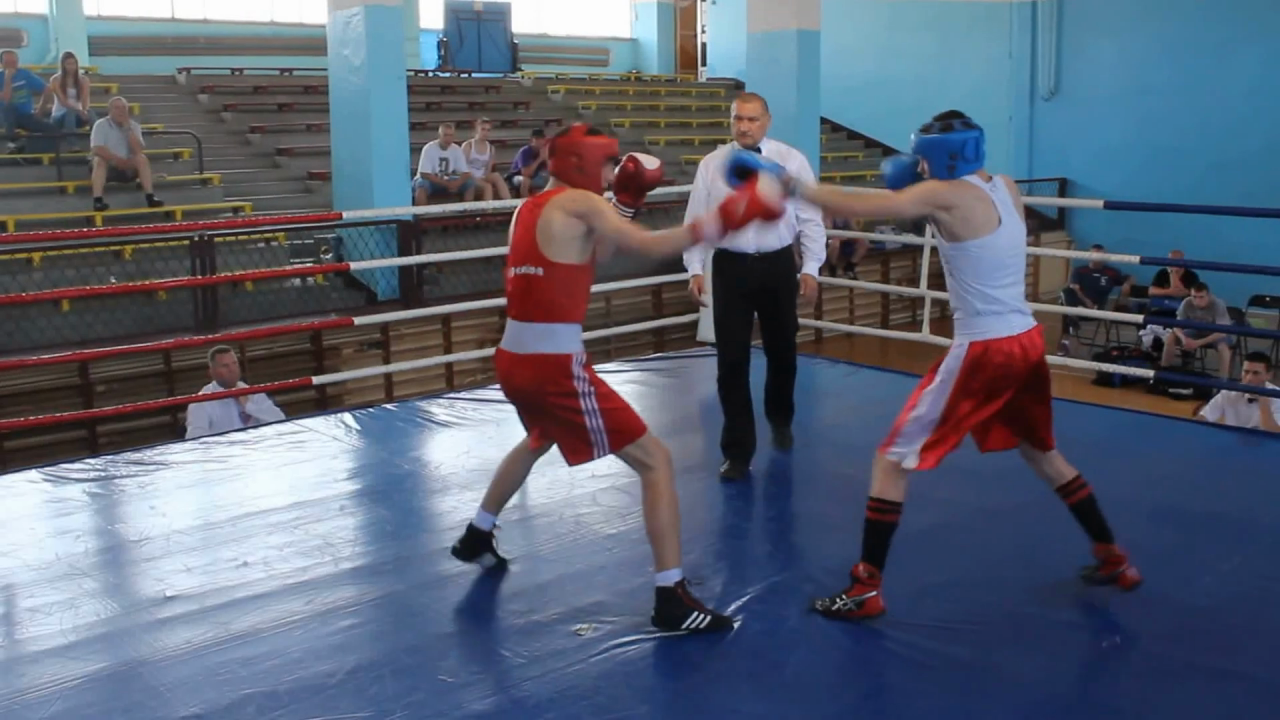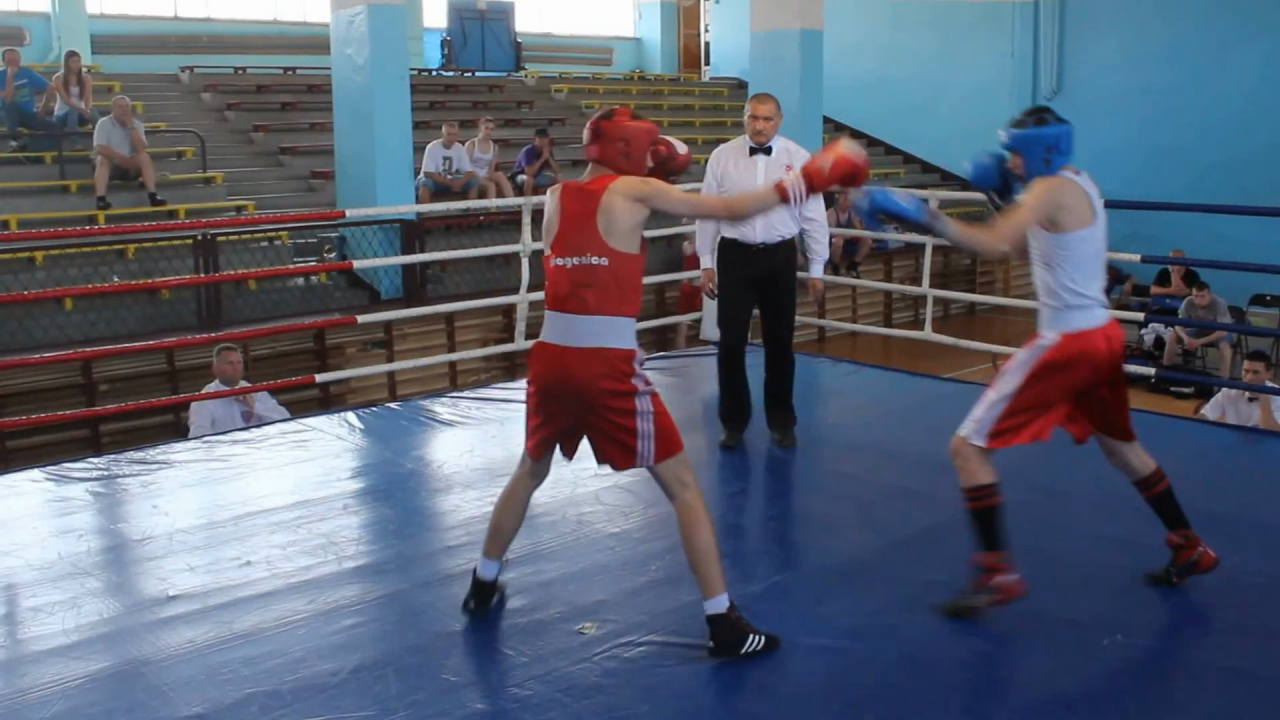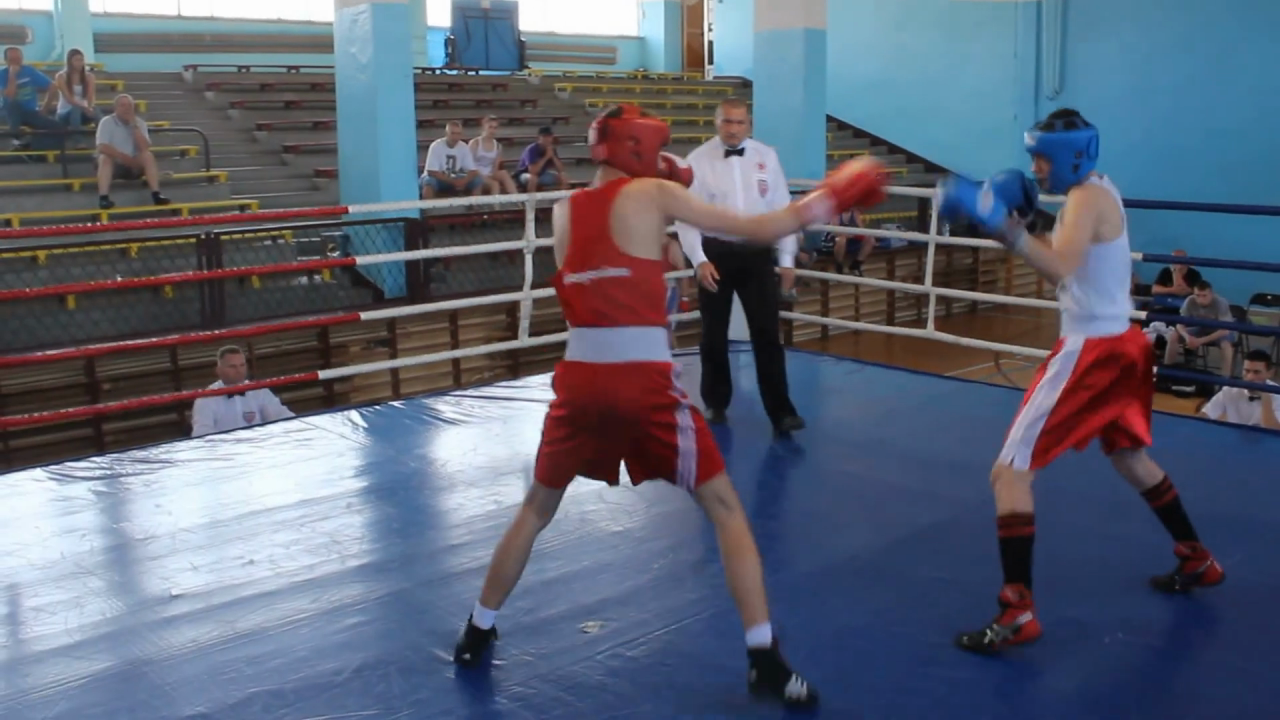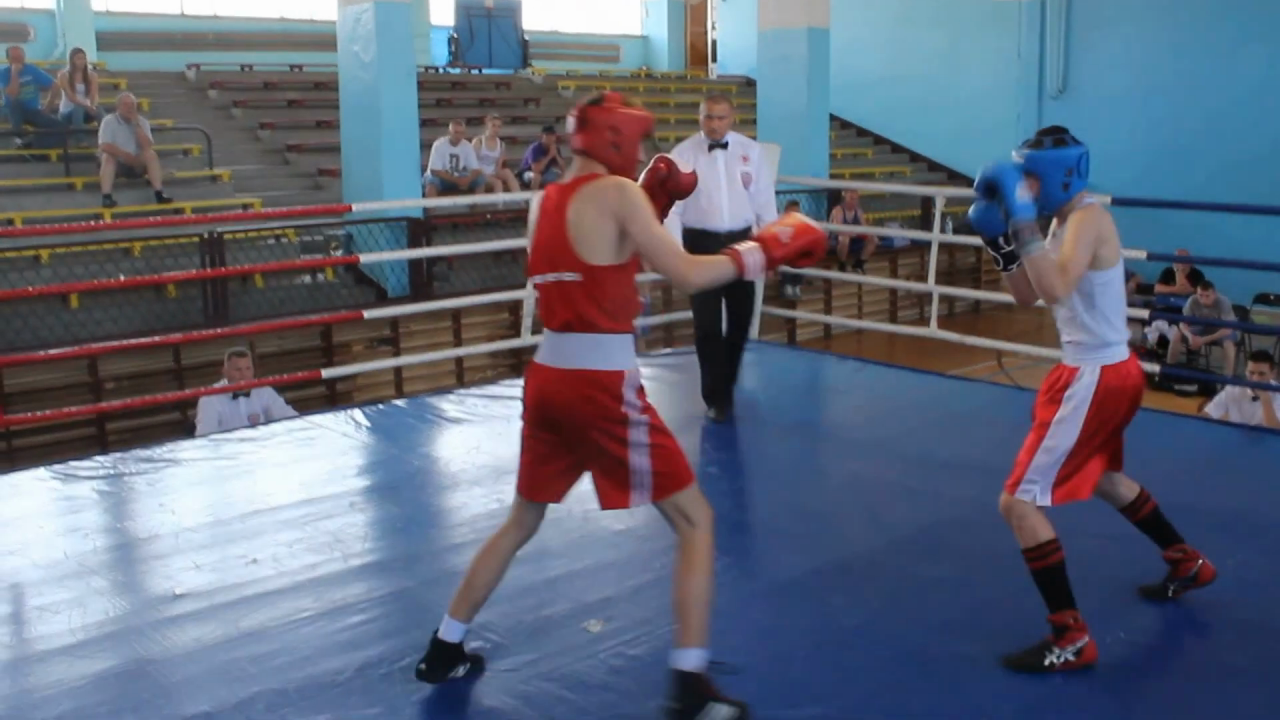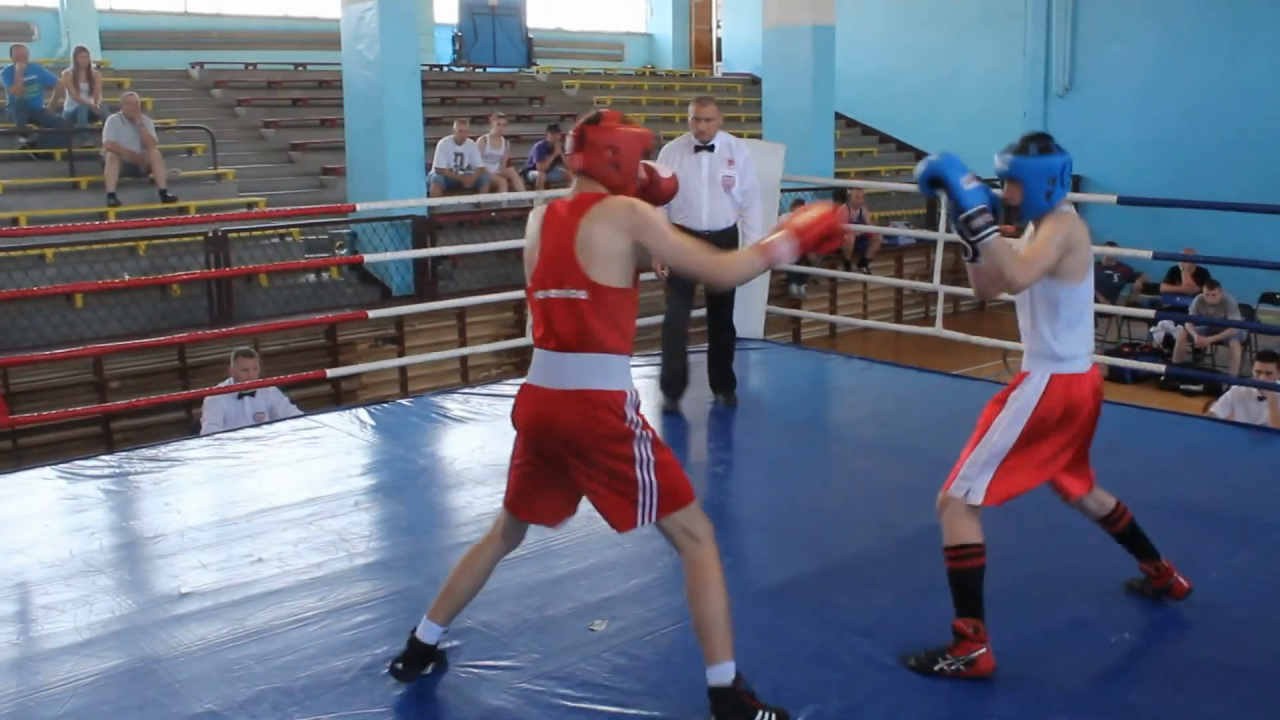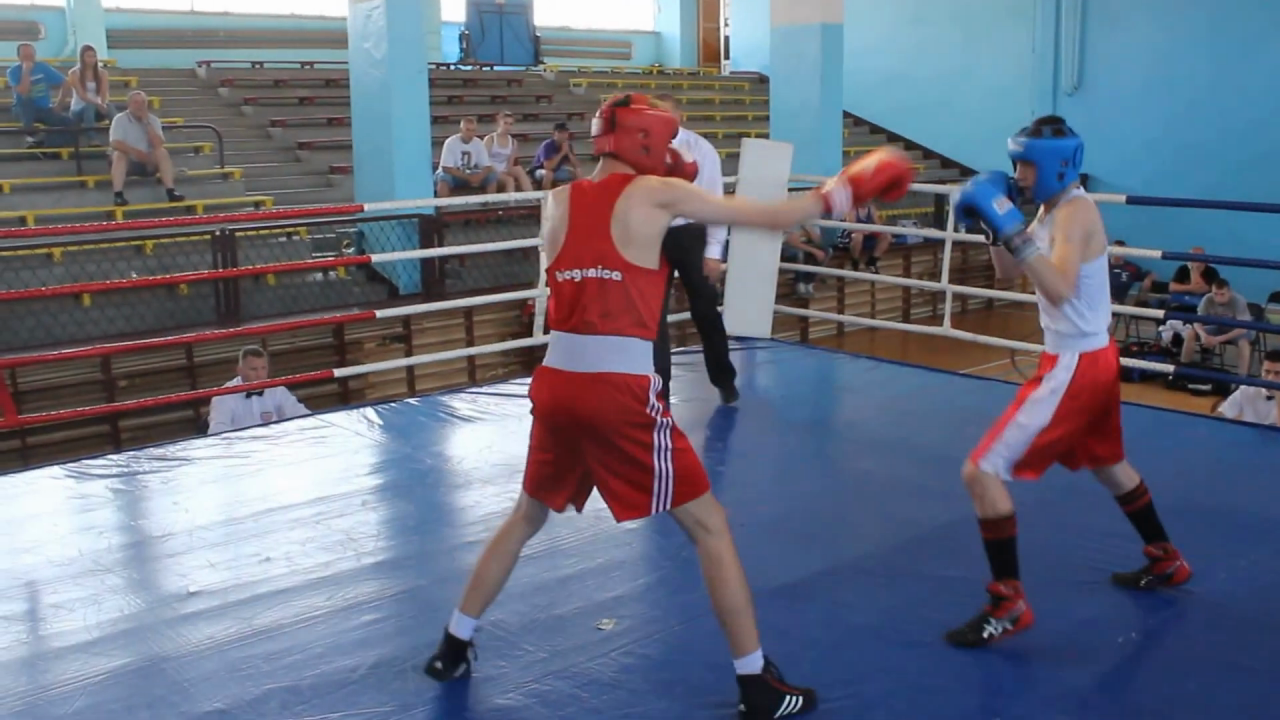
dt=0.4s
person 1, frame 1
left shoulder: (528, 210)
right shoulder: (576, 204)
right elbow: (651, 246)
left wrist: (629, 199)
right wrist: (726, 217)
left hip: (513, 359)
right hip: (557, 365)
left knee: (539, 442)
right knee: (656, 462)
left ankle: (477, 537)
right ankle: (671, 598)
person 1, frame 2
left shoulder: (556, 198)
right shoulder: (634, 190)
right elbow: (731, 209)
right wrist: (811, 177)
left hip: (551, 357)
right hip: (610, 364)
left knee: (531, 471)
right knee: (683, 487)
left ankle: (484, 584)
right ankle: (724, 624)
person 1, frame 3
left shoulder: (564, 209)
right shoulder: (652, 192)
right elbow: (756, 229)
right wrist: (832, 196)
left hip: (580, 377)
right hip: (645, 380)
left knee: (536, 508)
right knee: (726, 511)
left ankle: (477, 634)
right ankle: (767, 661)
person 1, frame 4
left shoulder: (543, 203)
right shoulder: (616, 192)
right elbow: (686, 277)
left wrist: (656, 201)
right wrist: (763, 249)
left hip: (547, 382)
right hip: (604, 389)
left knee: (521, 523)
right knee: (694, 521)
left ankle: (444, 649)
person 1, frame 5
left shoulder: (540, 219)
right shoulder: (627, 215)
right elbow: (719, 273)
right wrist: (789, 240)
left hip: (538, 400)
right hip: (601, 412)
left knee: (504, 535)
right knee: (697, 540)
left ankle: (420, 649)
person 1, frame 6
left shoulder: (558, 202)
right shoulder: (657, 192)
right elbow: (773, 218)
right wrist: (852, 185)
left hip: (557, 384)
right hip: (622, 392)
left knee: (525, 518)
right knee: (710, 528)
left ankle: (454, 645)
person 2, frame 1
left shoulder: (944, 194)
right shoulder: (1007, 189)
left elbow: (853, 208)
left wrist: (786, 181)
left hip: (981, 350)
right hip: (1025, 341)
left knee: (893, 458)
right knee: (1043, 452)
left ankle: (866, 588)
right ankle: (1113, 560)
person 2, frame 2
left shoulder: (1050, 190)
right shoulder: (1081, 185)
left elbow: (992, 244)
right elbow: (1030, 244)
left wrist: (920, 211)
right wrist: (1003, 194)
left hip: (1065, 343)
right hip: (1102, 336)
left knee: (969, 445)
right knee: (1120, 442)
left ankle: (998, 571)
right ankle: (1191, 547)
person 2, frame 3
left shoulder: (1087, 199)
right shoulder: (1097, 193)
left elbow: (1057, 268)
right elbow: (1059, 267)
left wrist: (1001, 223)
right wrist: (1020, 218)
left hip: (1091, 349)
right hip: (1123, 343)
left knee: (1009, 470)
right knee: (1128, 454)
left ankle: (1017, 612)
right ankle: (1197, 559)
person 2, frame 4
left shoulder: (1087, 219)
right shoulder: (1064, 220)
left elbow: (1056, 291)
right elbow: (1026, 296)
left wrist: (1023, 223)
right wrist: (1001, 242)
left hip: (1098, 376)
right hip: (1088, 369)
left knee: (1019, 502)
right knee: (1101, 476)
left ankle: (1071, 636)
right ankle: (1187, 562)
person 2, frame 5
left shoulder: (1061, 229)
right shoulder: (1043, 225)
left elbow: (1014, 279)
right elbow: (987, 287)
left wrist: (974, 211)
right wrist: (970, 227)
left hip: (1051, 385)
right hip: (1075, 379)
left knee: (955, 502)
right knee: (1077, 487)
left ankle: (971, 643)
right ankle: (1163, 574)
person 2, frame 6
left shoulder: (1074, 212)
right shoulder: (1051, 209)
left elbow: (1059, 290)
right elbow: (1008, 271)
left wrist: (1012, 228)
right wrist: (997, 221)
left hip: (1076, 364)
right hip: (1087, 358)
left knee: (980, 473)
right knee: (1105, 463)
left ankle: (1009, 603)
right ankle: (1165, 560)
person 3, frame 1
left shoulder: (792, 161)
right shoulder: (712, 165)
left elbow: (811, 219)
right elbow: (696, 222)
left wrist: (811, 268)
right wrist: (695, 269)
left hip: (777, 266)
right hip: (730, 268)
left knee: (781, 354)
right knee: (732, 363)
left ankle: (779, 420)
right ankle: (737, 451)
person 3, frame 2
left shoulder: (799, 159)
right shoulder: (722, 157)
left elbow: (814, 218)
right elbow: (707, 215)
left wrist: (816, 269)
right wrist: (706, 263)
left hip: (779, 258)
right hip: (735, 257)
left knee: (779, 343)
right knee: (731, 343)
left ankle: (781, 421)
right ankle: (734, 422)
person 3, frame 3
left shoulder: (766, 158)
right shoulder: (697, 161)
left elbow: (782, 211)
left wrist: (786, 258)
right wrist: (698, 259)
left hip: (757, 252)
right hip: (716, 254)
left knee: (767, 334)
right knee: (714, 335)
left ankle: (781, 412)
right ankle: (716, 403)
person 3, frame 4
left shoulder: (751, 151)
right shoulder: (682, 154)
left elbow: (765, 202)
right elbow: (671, 208)
left hip: (741, 242)
right hip: (700, 244)
left knee: (741, 321)
right knee: (707, 326)
left ankle: (726, 384)
right ankle: (716, 399)
person 3, frame 5
left shoulder: (739, 152)
right shoulder: (671, 152)
left elbow: (752, 205)
left hip: (723, 240)
left knee: (721, 318)
right knee: (676, 317)
left ankle: (723, 386)
right ankle: (673, 390)
person 3, frame 6
left shoulder: (701, 149)
left wrist: (713, 251)
left hip: (691, 237)
left knee: (705, 312)
left ankle: (724, 379)
right ankle: (657, 389)
